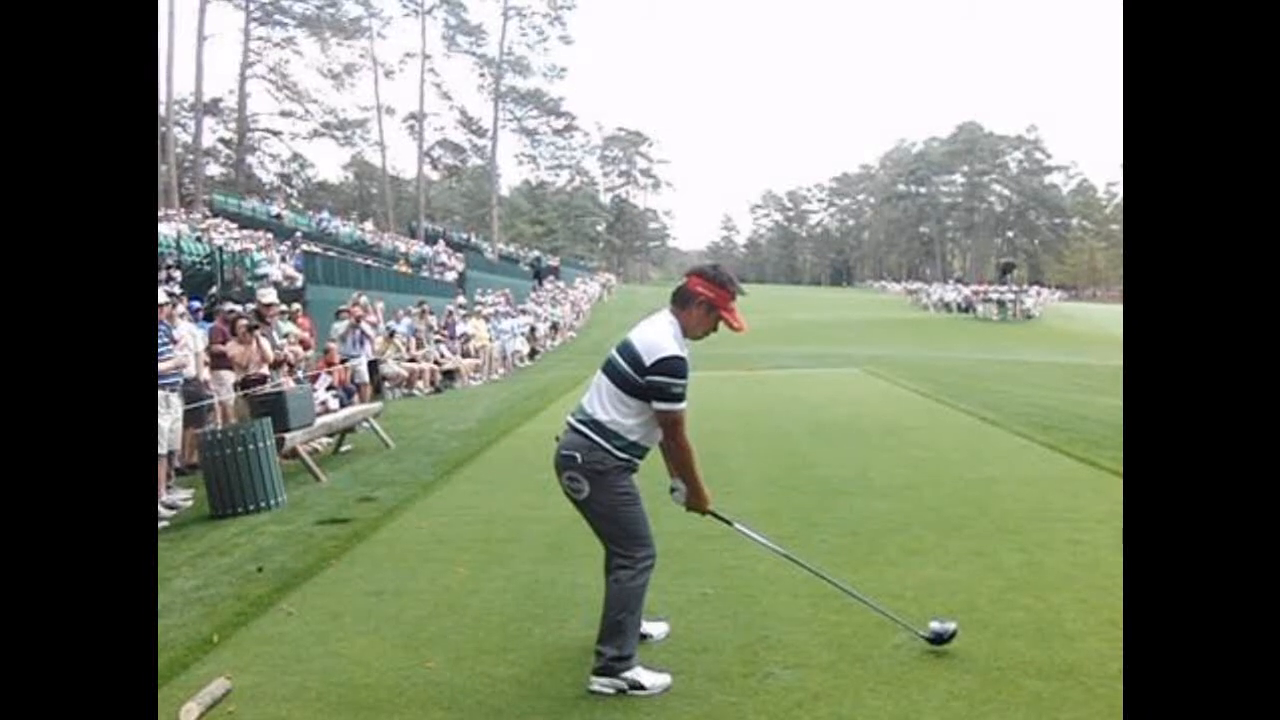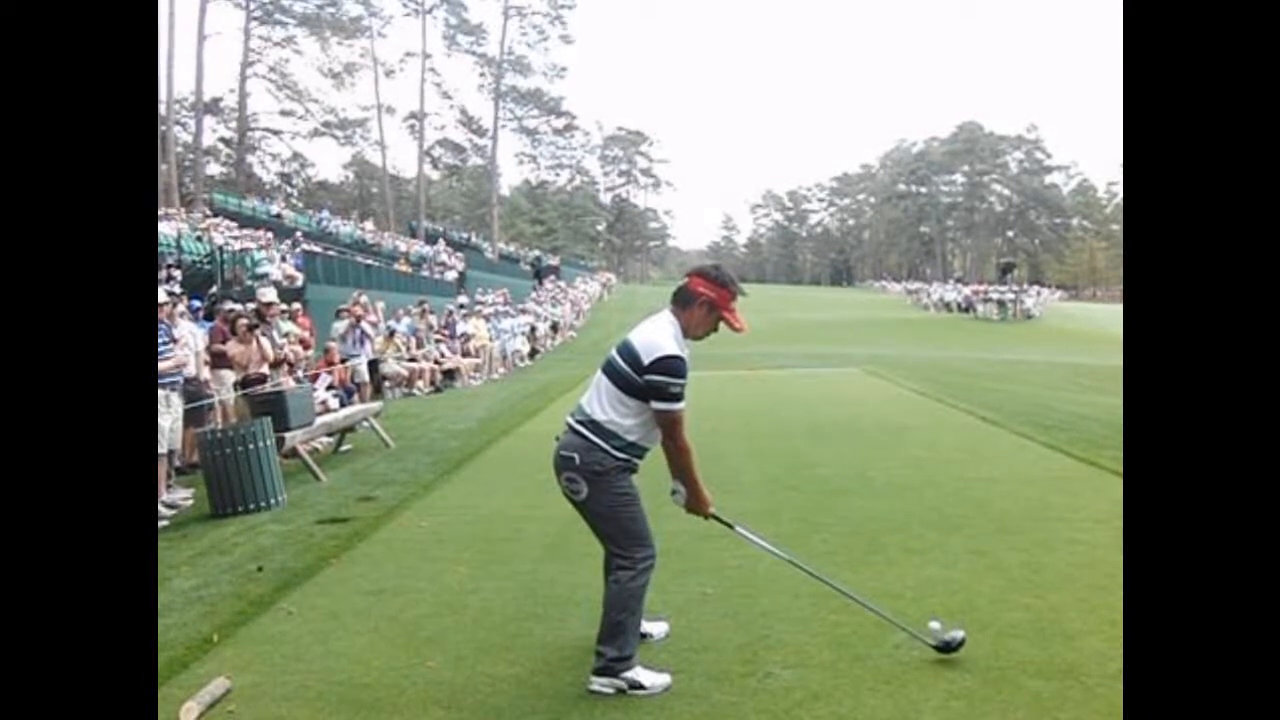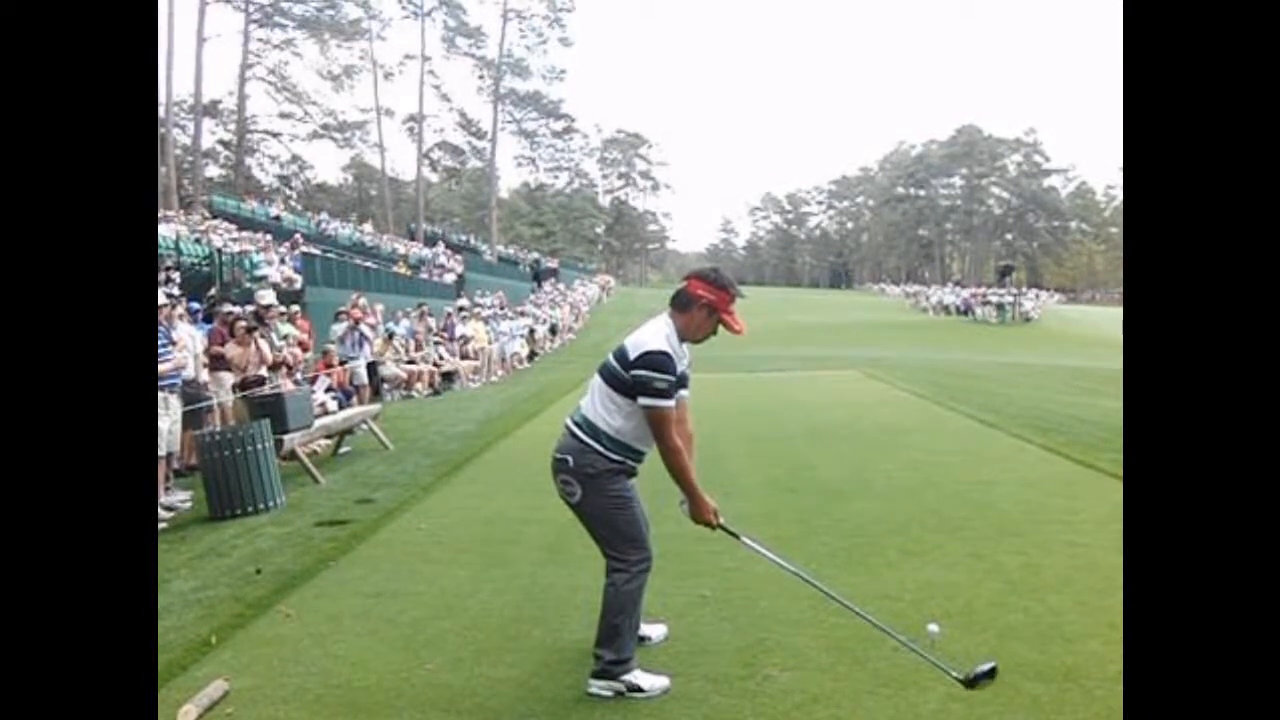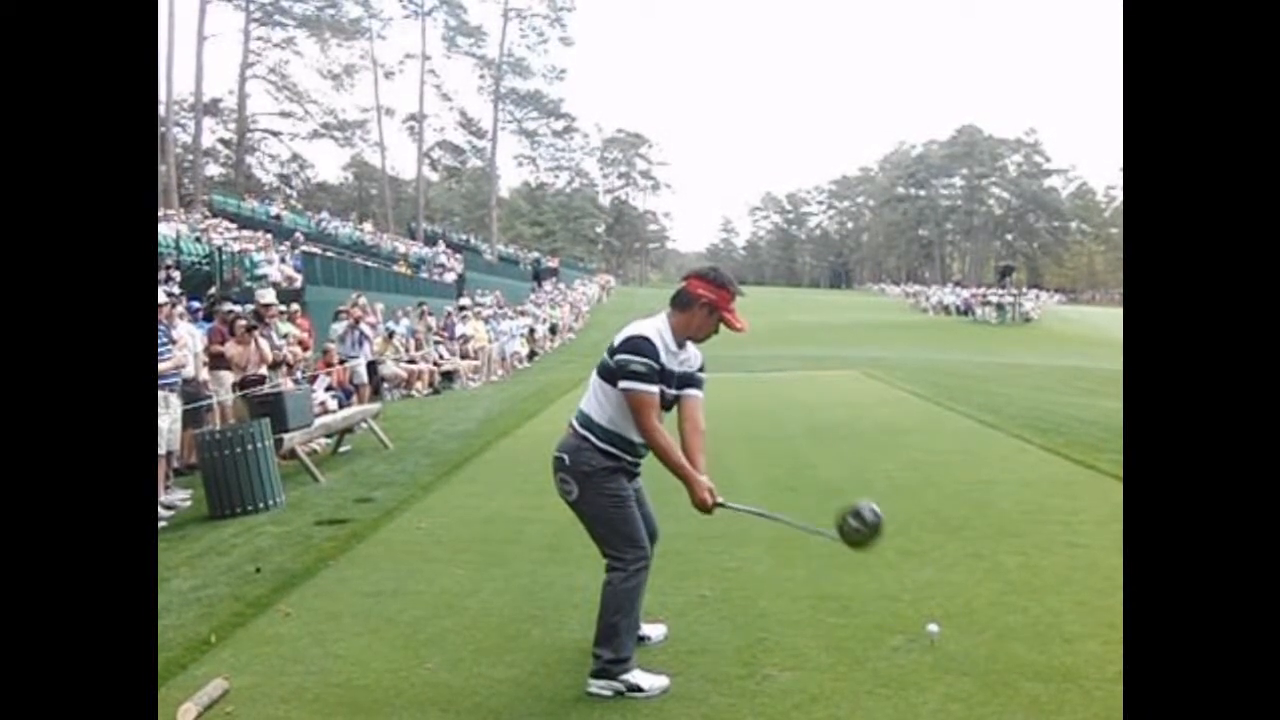
dt=1s
person 1, frame 1
left shoulder: (656, 328)
right shoulder: (668, 354)
left elbow: (663, 425)
right elbow: (675, 434)
left wrist: (675, 475)
right wrist: (696, 490)
left hip: (585, 452)
right hip: (597, 461)
left knee: (625, 547)
right knee: (636, 556)
left ankle: (625, 624)
right ankle: (613, 667)
person 1, frame 2
left shoulder: (659, 331)
right shoulder: (666, 354)
left elbow: (666, 429)
right elbow: (674, 436)
left wrist: (680, 481)
right wrist: (695, 492)
left hip: (586, 453)
right hip: (595, 462)
left knee: (625, 546)
right knee: (636, 555)
left ankle: (625, 624)
right ankle: (613, 667)
person 1, frame 3
left shoulder: (673, 348)
right shoulder: (656, 353)
left elbow: (681, 428)
right elbow: (666, 440)
left wrist: (692, 492)
right wrist: (696, 499)
left hip: (602, 461)
right hip: (590, 464)
left knee: (632, 542)
right knee: (632, 557)
left ankle: (625, 627)
right ankle: (612, 670)
person 1, frame 4
left shoulder: (690, 357)
right shoulder: (642, 343)
left elbow: (692, 420)
right elbow: (649, 426)
left wrist: (701, 475)
right wrist: (690, 481)
left hip: (617, 463)
right hip: (590, 462)
left knee: (643, 538)
right knee: (630, 555)
left ankle: (625, 626)
right ankle: (611, 670)
person 2, frame 1
left shoulder: (165, 327)
right shoulder: (160, 329)
right wrist: (173, 364)
left hip: (173, 393)
right hip: (161, 396)
left knee: (172, 447)
right knee: (161, 449)
left ankle: (166, 490)
right ankle: (161, 497)
person 2, frame 2
left shoulder: (165, 326)
right shoulder: (160, 328)
left elbow: (178, 344)
left wrist: (180, 351)
right wrist: (173, 363)
left hip: (173, 393)
right hip: (160, 395)
left knee: (172, 447)
right knee: (161, 449)
left ankle: (166, 490)
right ankle: (161, 497)
person 2, frame 3
left shoulder: (164, 329)
right shoulder: (160, 331)
left elbow: (178, 346)
right wrist: (172, 365)
left hip: (172, 395)
right hip: (161, 398)
left knee: (171, 450)
right knee: (161, 451)
left ankle: (166, 492)
right ankle: (161, 498)
person 2, frame 4
left shoulder: (165, 328)
right shoulder: (160, 331)
left wrist: (178, 351)
right wrist: (173, 364)
left hip: (172, 394)
right hip: (161, 397)
left knee: (172, 448)
right knee: (161, 450)
left ankle: (165, 490)
right ankle: (160, 497)
